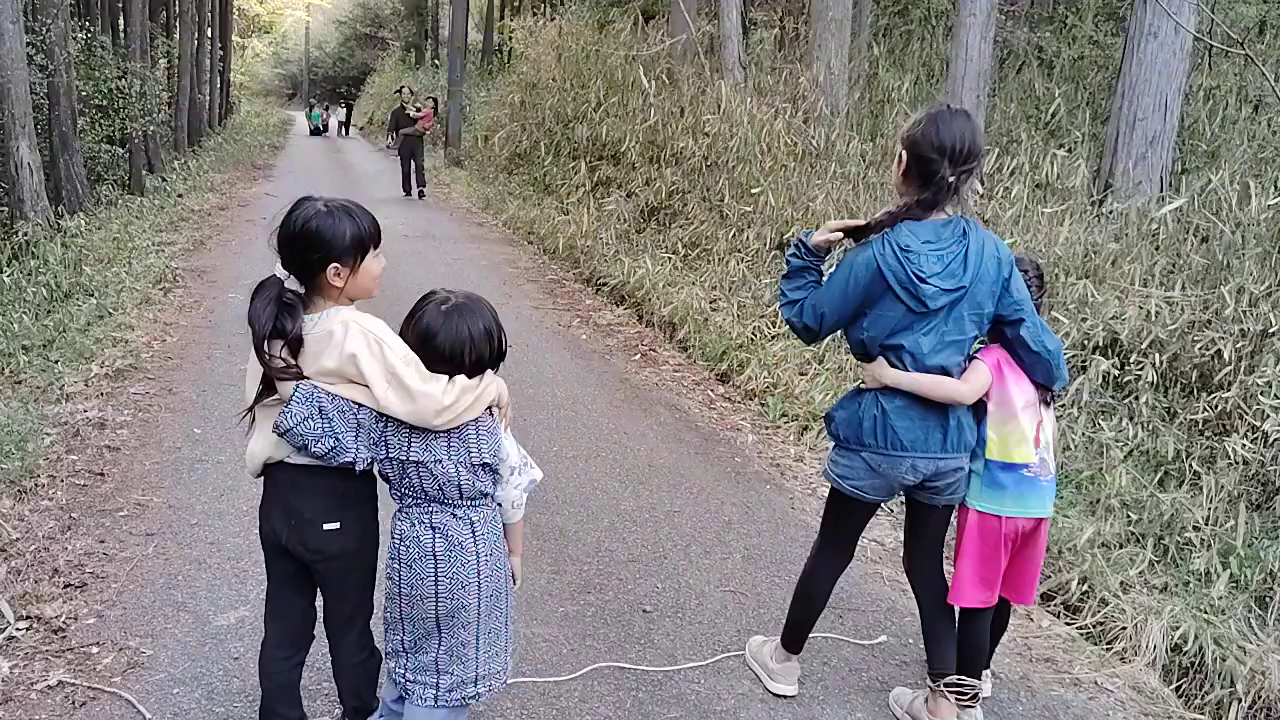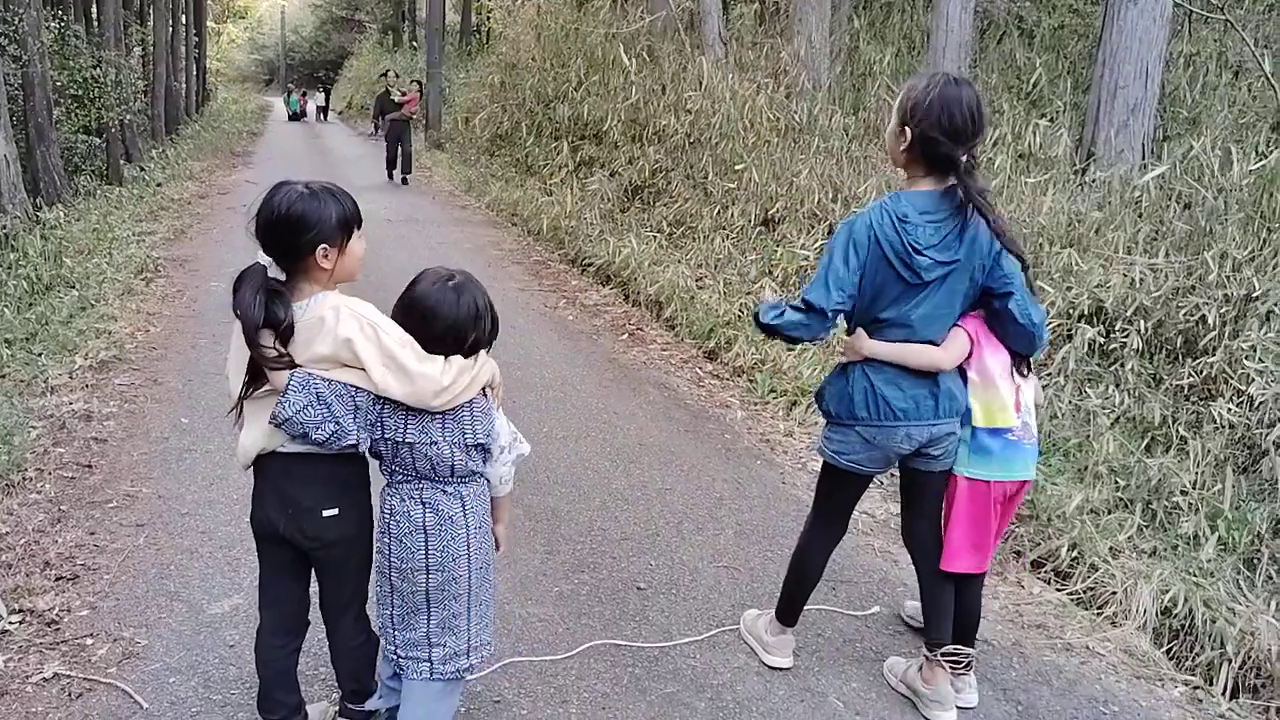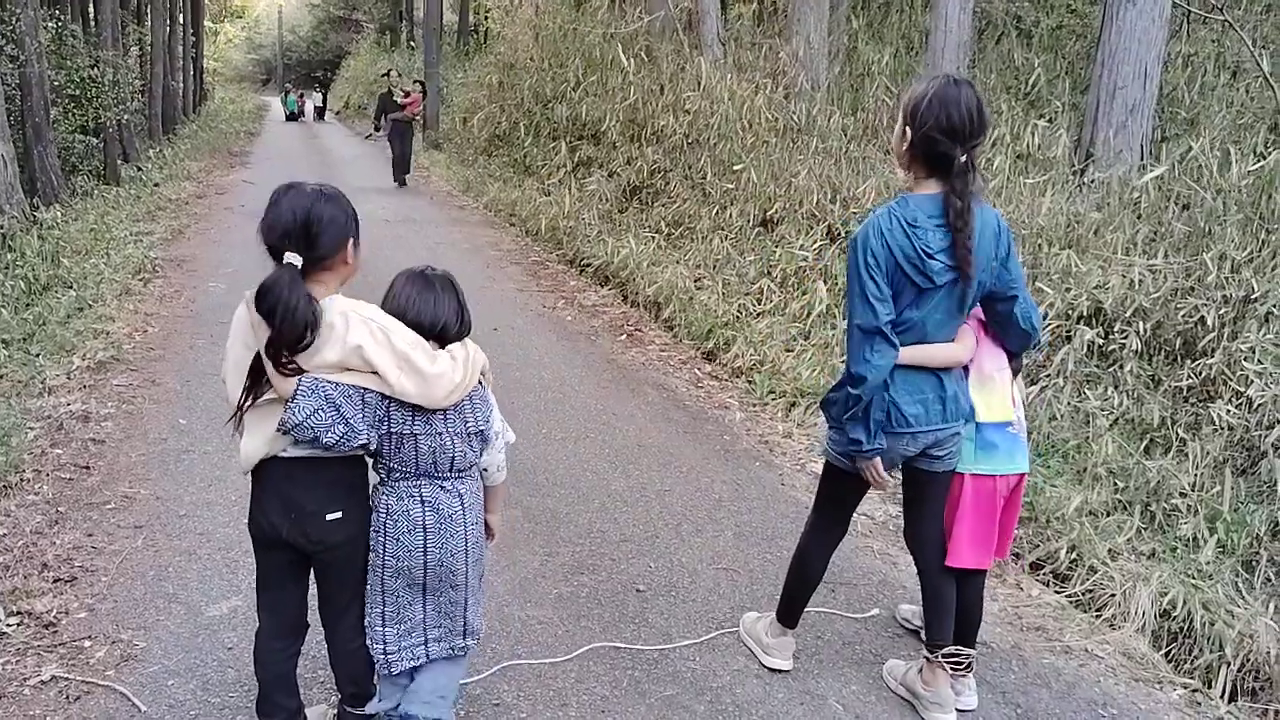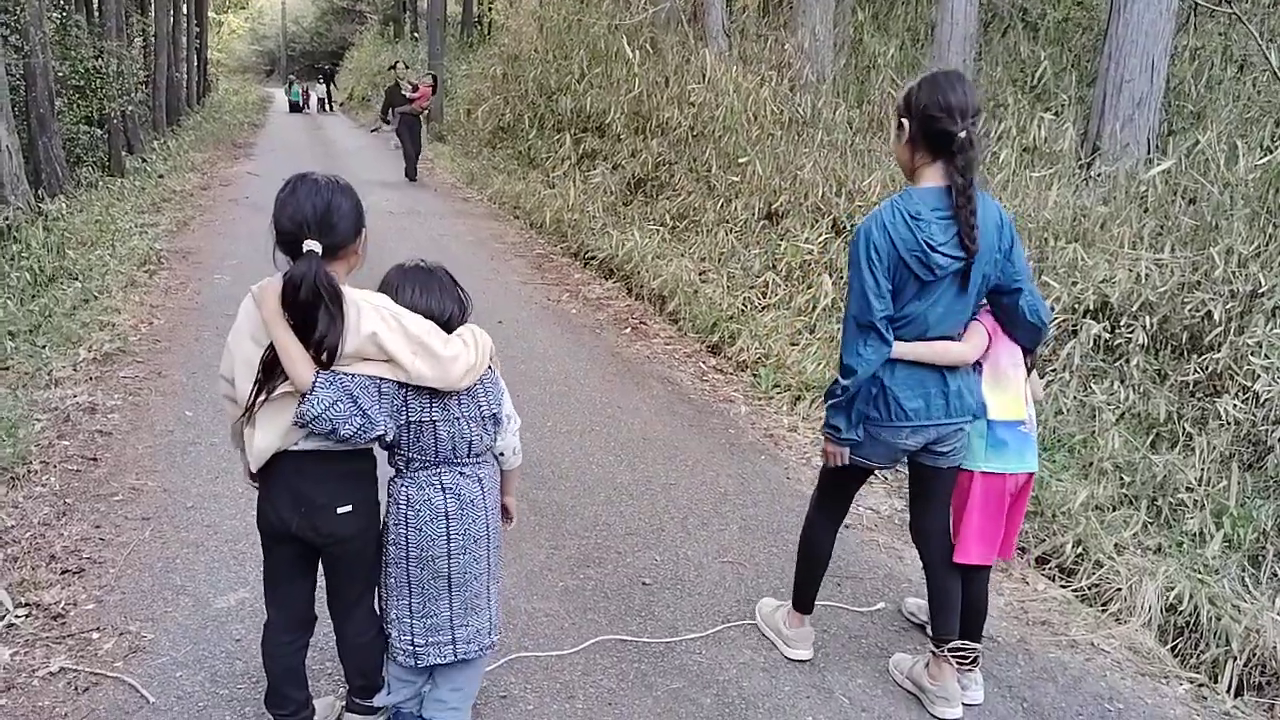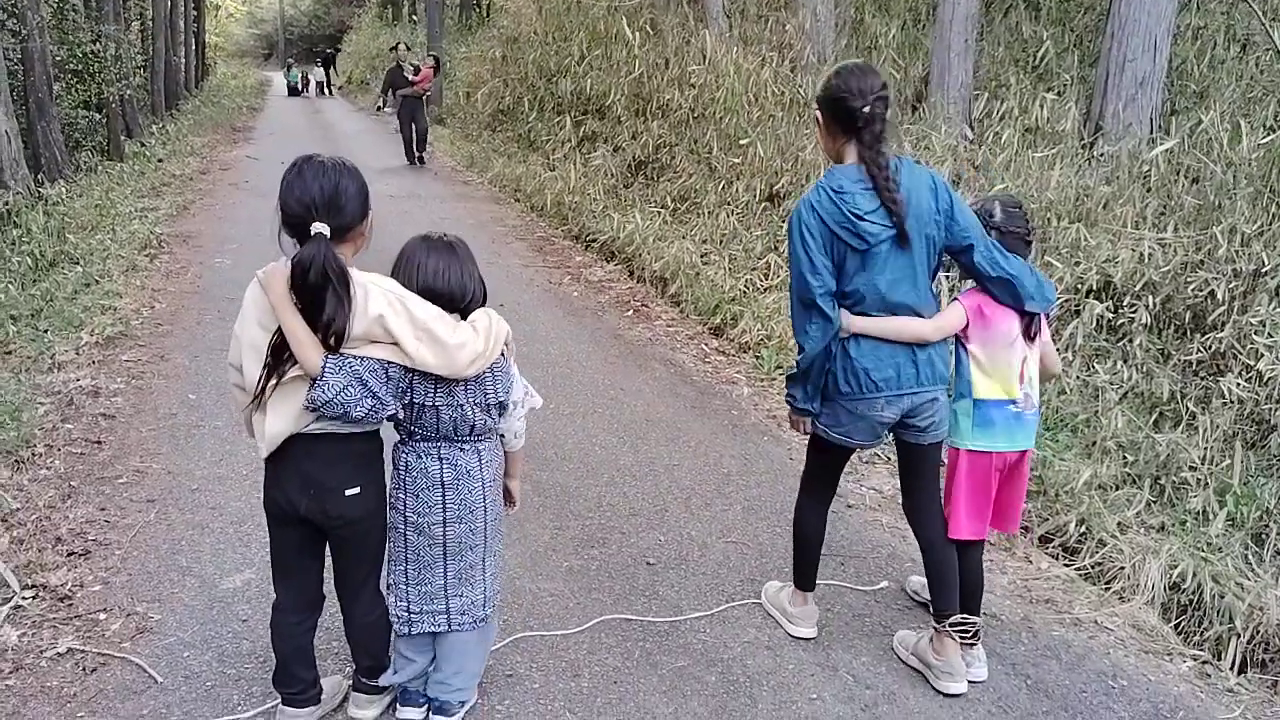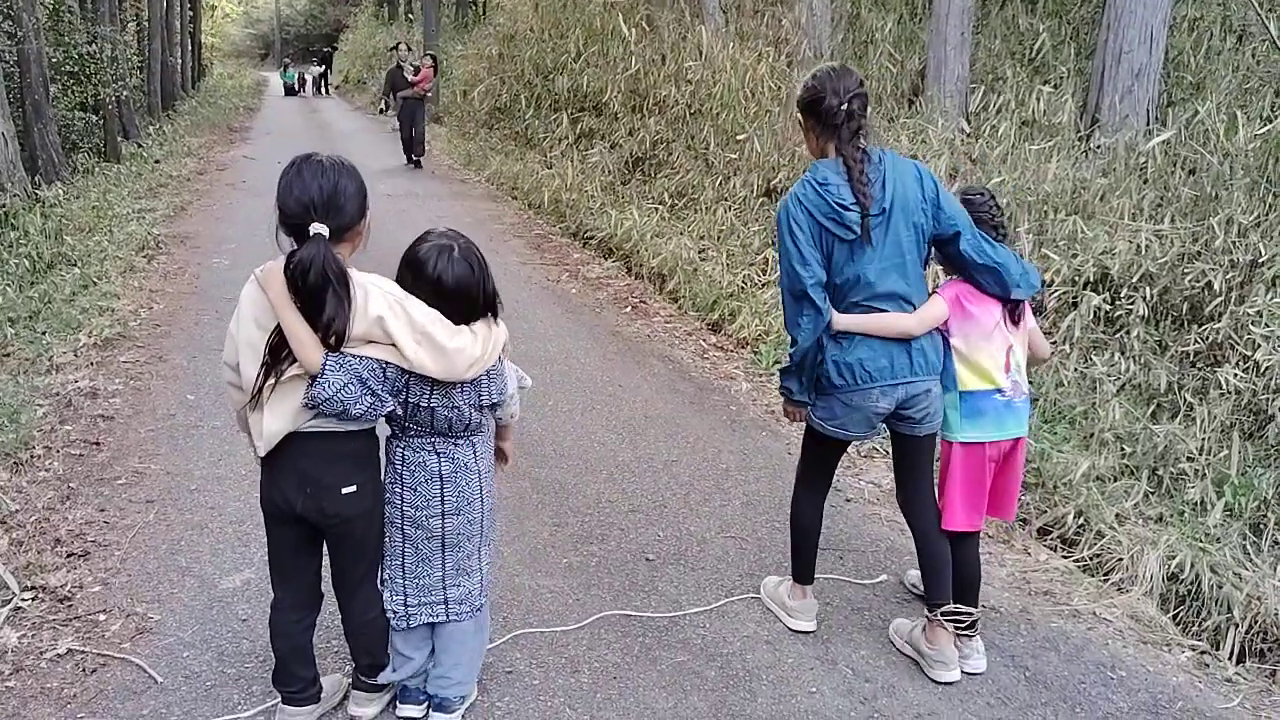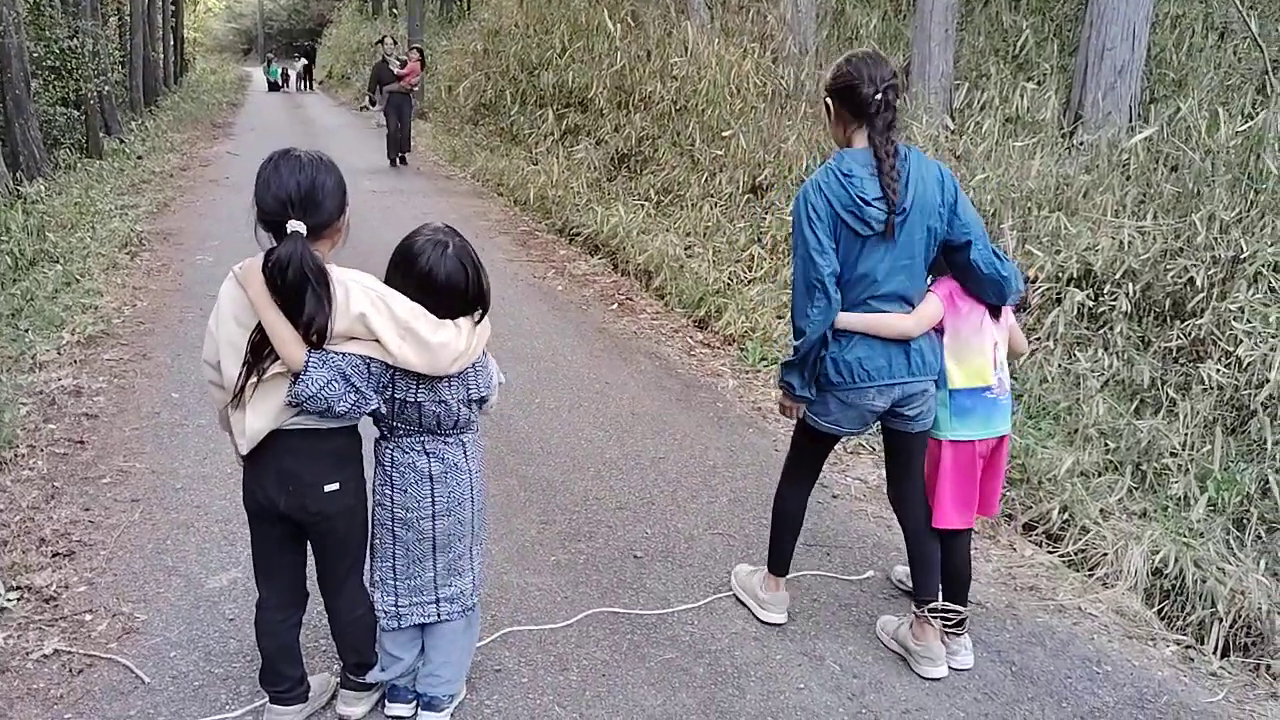
dt=0.3s
person 1, frame 1
left shoulder: (875, 254)
right shoulder: (991, 254)
left elbow: (807, 321)
right elbow: (1031, 340)
left wrist: (810, 248)
right wrist: (1053, 383)
left hip: (878, 437)
right hip: (949, 442)
left knee: (831, 552)
right knee: (926, 563)
left ankle: (785, 659)
person 1, frame 2
left shoulder: (869, 226)
right shoulder: (982, 226)
left elbow: (814, 317)
right elbow: (1018, 316)
left wrist: (767, 314)
right wrist: (1030, 351)
left hip: (871, 409)
right hip: (940, 411)
left knee: (825, 524)
right knee: (927, 536)
left ankle: (780, 631)
person 1, frame 3
left shoulder: (880, 231)
right shoulder: (989, 227)
left elbow: (870, 346)
right elbow: (1016, 317)
left wrist: (863, 439)
right wrist: (1010, 354)
left hip: (886, 414)
right hip: (945, 413)
left knee: (827, 525)
right knee: (929, 538)
left ankle: (779, 633)
person 1, frame 4
left shoulder: (882, 225)
right shoulder: (992, 219)
left elbow: (866, 338)
right elbow: (1025, 311)
left wrist: (842, 423)
right wrist: (1023, 350)
left hip: (888, 407)
right hip: (951, 408)
left knee: (826, 510)
right knee: (934, 530)
left ankle: (798, 622)
person 1, frame 5
left shoulder: (815, 208)
right shoulder: (928, 185)
left elbow: (815, 314)
right elbow: (987, 259)
left wrist: (801, 395)
right wrist: (1040, 300)
left hip: (856, 382)
right hip: (925, 376)
left knee: (817, 488)
right knee: (926, 505)
left ankle: (800, 601)
right ankle: (947, 646)
person 1, frame 6
left shoulder: (801, 203)
right shoulder: (914, 178)
left elbow: (807, 306)
right elbow: (972, 249)
left wrist: (796, 385)
right wrist: (1027, 284)
left hip: (850, 374)
right hip: (919, 369)
left knee: (812, 481)
right knee: (919, 495)
left ankle: (800, 594)
right ankle: (939, 636)
person 1, frame 7
left shoulder: (822, 189)
right shoulder: (935, 179)
left elbow: (817, 298)
right elbow: (980, 262)
left wrist: (797, 380)
right wrist: (1013, 287)
left hip: (847, 371)
right hip: (915, 367)
left knee: (798, 474)
right knee: (910, 491)
left ankle: (772, 587)
right ankle: (926, 631)
person 2, frame 1
left shoulder: (275, 322)
right shoulder: (359, 338)
left elbow: (264, 400)
right elbow: (431, 403)
right wrist: (492, 389)
left hip: (279, 498)
right hip: (339, 504)
left knee: (284, 626)
right knee: (348, 628)
person 2, frame 2
left shoulder: (258, 311)
right shoulder: (350, 322)
left elbow: (245, 389)
right elbow: (429, 383)
right wrist: (484, 369)
left hip: (271, 486)
right hip: (334, 490)
left knee: (279, 614)
right knee: (346, 612)
person 2, frame 3
left shoulder: (253, 311)
right shoulder: (357, 326)
left elbow: (238, 390)
right elbow: (437, 383)
right wrist: (472, 356)
left hip: (269, 490)
right hip: (334, 494)
left knee: (277, 618)
right knee: (345, 615)
person 2, frame 4
left shoulder: (258, 305)
right shoulder: (370, 316)
left elbow: (233, 389)
right elbow: (454, 364)
left wrist: (255, 455)
right wrist: (478, 340)
left hip: (277, 485)
right hip: (344, 487)
left knee: (285, 611)
right knee: (355, 607)
person 2, frame 5
left shoulder: (263, 290)
right shoulder: (376, 299)
left elbow: (242, 377)
right elbow: (458, 351)
right wrist: (494, 326)
left hip: (285, 468)
right hip: (350, 469)
left knee: (293, 593)
right knee: (361, 588)
person 2, frame 6
left shoulder: (259, 290)
right shoulder: (373, 300)
left elbow: (237, 377)
right elbow: (455, 355)
right wrist: (493, 331)
left hip: (281, 467)
right hip: (347, 466)
left knee: (291, 591)
right knee: (359, 586)
person 2, frame 7
left shoulder: (238, 287)
right shoulder: (355, 296)
left elbow: (217, 374)
right elbow: (441, 349)
right wrist: (475, 326)
left hip: (264, 464)
right hip: (330, 464)
left knee: (277, 589)
right knee: (345, 584)
person 3, frame 1
left shoulder: (386, 418)
right shoulder: (488, 431)
left elbow: (301, 405)
right elbow: (511, 502)
right wrist: (514, 553)
left hip: (413, 554)
right hip: (472, 559)
left knee: (409, 645)
right knee: (452, 661)
person 3, frame 2
left shoulder: (378, 396)
right shoulder: (479, 409)
left elbow: (294, 390)
right elbow: (499, 477)
right wrist: (500, 524)
left hip: (402, 529)
right hip: (461, 533)
left knee: (403, 623)
right knee: (446, 638)
person 3, frame 3
left shoulder: (374, 396)
right shoulder: (473, 395)
left elbow: (297, 392)
right elbow: (492, 464)
right wrist: (491, 511)
left hip: (395, 528)
right hip: (457, 526)
left knee: (397, 621)
right knee: (452, 624)
person 3, frame 4
left shoulder: (388, 386)
right shoulder: (484, 378)
left elbow: (312, 384)
right elbow: (508, 449)
left wrist: (273, 315)
right wrist: (508, 495)
left hip: (414, 517)
right hip: (475, 516)
left knee: (410, 613)
right knee: (468, 616)
person 3, frame 5
left shoulder: (396, 362)
right shoulder: (493, 360)
left elbow: (321, 367)
right elbow: (512, 428)
left wrist: (279, 295)
right wrist: (513, 476)
left hip: (415, 489)
right hip: (475, 491)
left knee: (412, 584)
right knee: (467, 589)
person 3, frame 6
left shoulder: (395, 360)
left elbow: (319, 365)
right elbow: (506, 411)
left wrist: (278, 295)
right wrist: (503, 441)
left hip: (409, 486)
right hip: (467, 485)
left knee: (408, 581)
right knee: (462, 585)
person 3, frame 7
left shoulder: (380, 359)
right shoulder: (474, 357)
left elbow: (303, 363)
left wrist: (258, 293)
left hip: (399, 484)
right hip: (458, 482)
left knee: (398, 579)
right knee: (454, 580)
person 4, frame 1
left shoulder: (993, 358)
left elbow: (961, 393)
left wrist: (890, 377)
left hip: (994, 498)
right hip: (1036, 498)
left knee: (976, 599)
right knee: (999, 593)
right ankle: (978, 670)
person 4, frame 2
left shoulder: (972, 325)
left elbow: (941, 358)
right elbow: (1035, 395)
left wrist: (870, 347)
left hip: (981, 460)
right hip: (1020, 457)
left knee: (965, 561)
right knee: (973, 556)
left ankle: (959, 675)
person 4, frame 3
left shoulder: (970, 322)
left elbow: (957, 353)
right elbow: (1019, 391)
left wrist: (891, 355)
left hip: (980, 458)
right hip: (1011, 456)
left knee: (970, 561)
right knee: (968, 553)
left ankle: (960, 674)
person 4, frame 4
left shoulder: (983, 321)
left elbow: (964, 352)
right elbow: (1036, 390)
left wrist: (893, 348)
left hip: (988, 456)
right hip: (1019, 453)
left knee: (975, 555)
right knee: (974, 548)
left ankle: (967, 669)
person 4, frame 5
left shoulder: (974, 302)
right shoulder: (1031, 305)
left elbow: (929, 331)
right elbow: (1053, 367)
left wrist: (856, 323)
left hip: (981, 435)
right hip: (1019, 433)
left knee: (965, 535)
right knee: (970, 527)
left ankle: (968, 646)
right ankle: (951, 591)
person 4, frame 6
left shoulder: (955, 293)
right shoulder: (1013, 291)
left elbow: (913, 325)
right elbow: (1041, 351)
left wrist: (842, 321)
left hip: (972, 427)
right hip: (1011, 421)
left knee: (961, 526)
right knee: (965, 518)
left ankle: (966, 638)
right ankle: (945, 583)
person 4, frame 7
left shoulder: (947, 290)
left elbow: (909, 326)
right elbow: (1020, 346)
left wrist: (838, 318)
left hip: (960, 424)
right hip: (995, 418)
left knee: (952, 524)
right knee: (956, 517)
left ankle: (955, 639)
right ankle: (934, 583)
